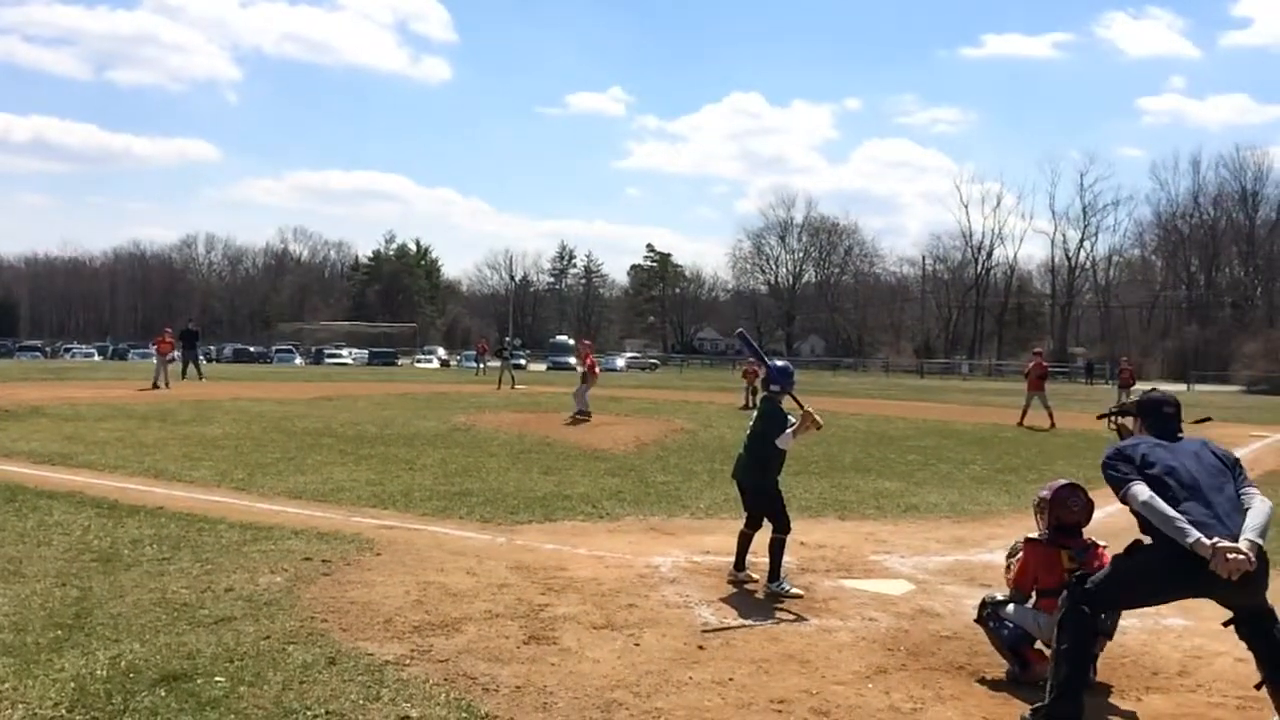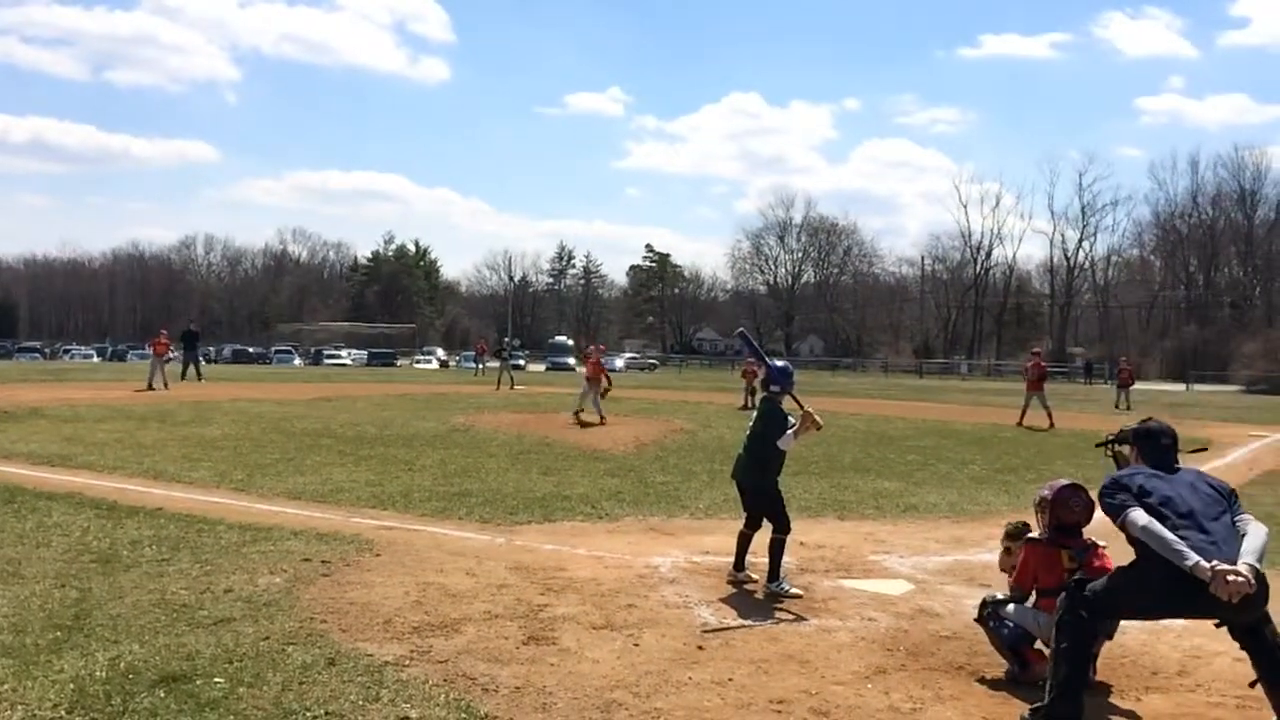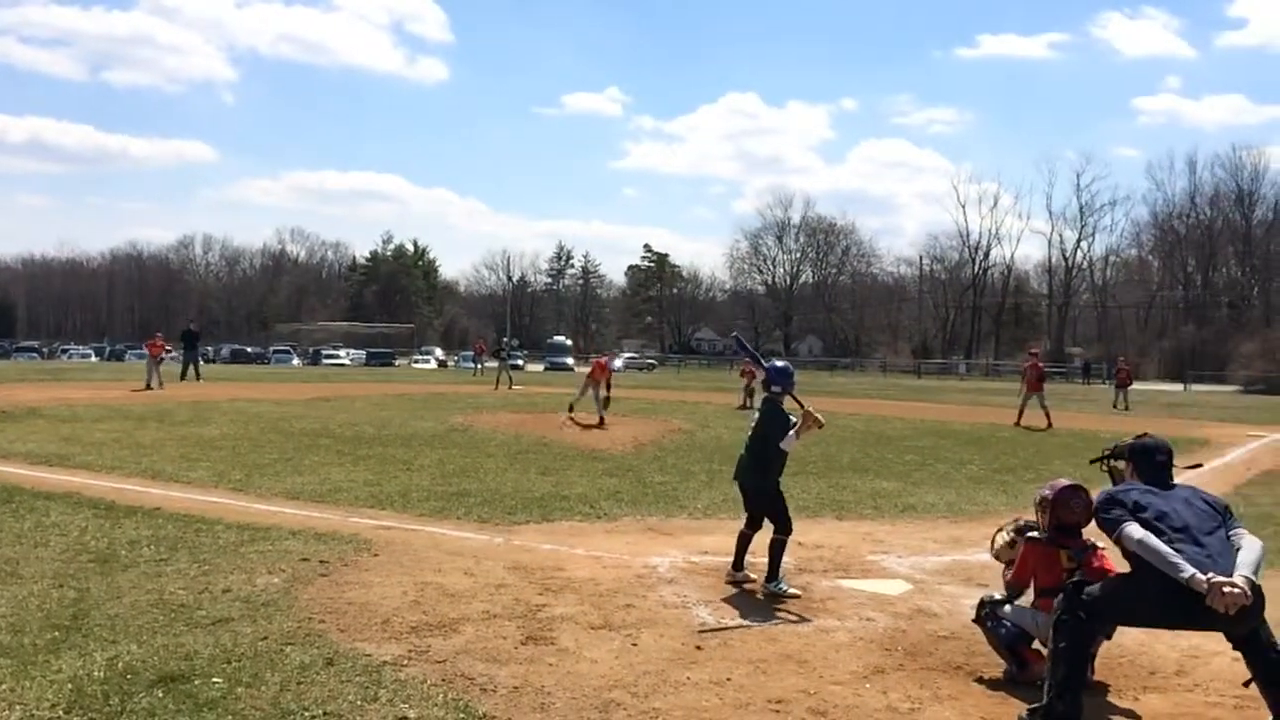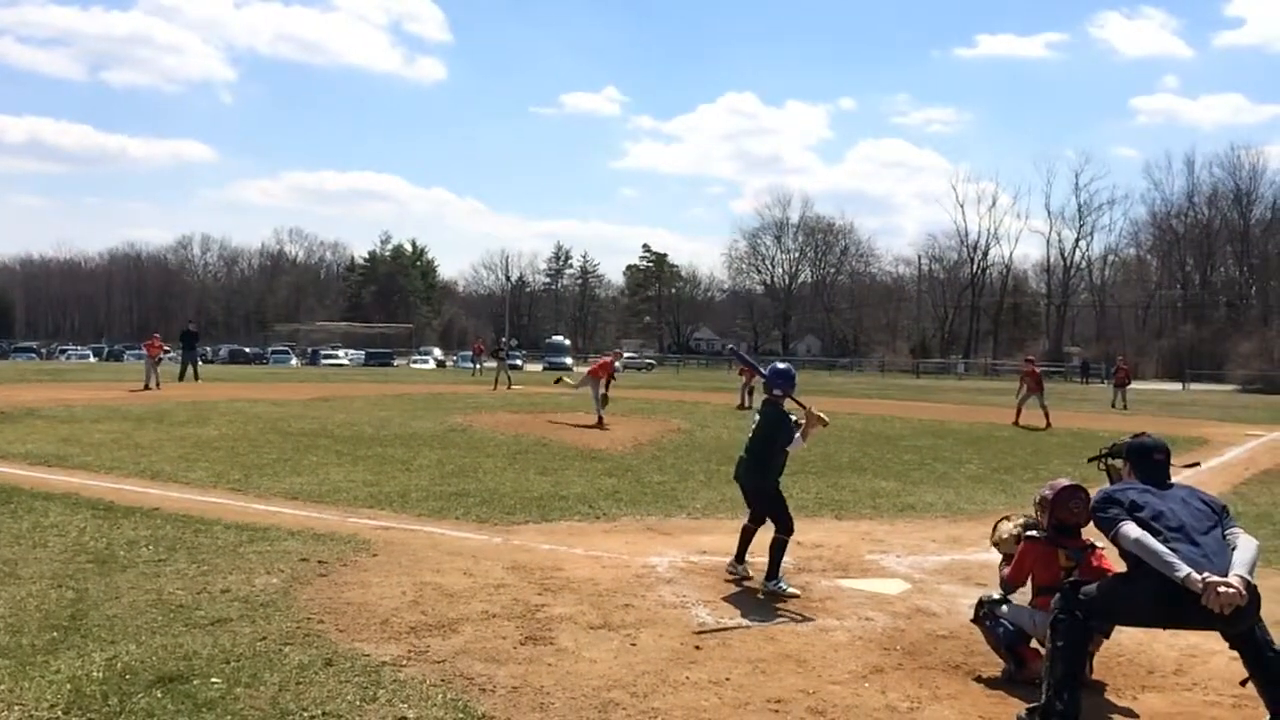
dt=0.2s
person 1, frame 1
left shoulder: (1124, 451)
right shoulder: (1217, 452)
left elbow: (1144, 499)
left wrist: (1201, 546)
right wrist: (1247, 547)
left hip: (1180, 557)
right hip: (1244, 562)
left knee: (1081, 600)
person 1, frame 2
left shoulder: (1120, 482)
right shoulder: (1212, 482)
left elbow: (1142, 525)
right elbow: (1255, 529)
left wrist: (1200, 569)
right wrist: (1246, 571)
left hip: (1180, 582)
right hip: (1245, 586)
left knee: (1078, 604)
right knee: (1251, 614)
person 1, frame 3
left shoulder: (1114, 497)
right shoulder: (1206, 498)
left elbow: (1137, 538)
right elbow: (1250, 542)
left wrist: (1196, 582)
right wrist: (1242, 583)
left hip: (1175, 595)
right hip: (1237, 596)
left knee: (1075, 606)
person 1, frame 4
left shoulder: (1111, 496)
right shoulder: (1202, 498)
left elbow: (1134, 538)
right elbow: (1246, 541)
left wrist: (1192, 581)
right wrist: (1237, 580)
left hip: (1172, 595)
right hip: (1231, 595)
left knee: (1071, 605)
person 2, frame 1
left shoulder: (767, 406)
right shoulder: (773, 410)
left elbow: (786, 430)
right elbow: (783, 441)
left wrist: (805, 424)
right wrist: (802, 423)
left hip: (747, 473)
right hip: (759, 477)
left knee: (754, 519)
right knee: (781, 525)
left ankle: (738, 569)
right ankle: (774, 581)
person 2, frame 2
left shoulder: (767, 406)
right shoulder: (773, 411)
left elbow: (787, 430)
right elbow: (784, 442)
left wrist: (806, 425)
right wrist: (803, 424)
left hip: (746, 473)
right hip: (759, 477)
left knee: (753, 520)
right knee: (781, 525)
left ankle: (737, 570)
right ankle: (773, 582)
person 2, frame 3
left shoulder: (769, 407)
right shoulder: (775, 411)
left elbow: (788, 431)
right elbow: (786, 443)
left wrist: (808, 424)
right wrist: (804, 424)
left hip: (748, 473)
right hip: (761, 478)
left knee: (754, 520)
right knee: (783, 526)
left ankle: (736, 569)
right ankle: (772, 582)
person 2, frame 4
left shoulder: (769, 409)
right shoulder: (777, 414)
left elbow: (792, 428)
right elbow: (794, 444)
left wrist: (811, 422)
right wrist: (809, 424)
left hip: (748, 473)
right hip: (761, 478)
left knee: (758, 515)
right knee: (785, 525)
left ankle: (738, 562)
right ankle: (771, 581)
person 3, frame 1
left shoulder: (1035, 546)
right shoulder: (1095, 551)
left elbow: (1018, 597)
left wrist: (1013, 574)
right wrist: (1104, 636)
left hip: (1048, 627)
left knee: (990, 607)
left ankle: (1032, 665)
person 3, frame 2
left shoulder: (1036, 546)
right shoulder: (1095, 551)
left elbow: (1018, 596)
left wrist: (1011, 566)
left hip: (1049, 627)
left knee: (991, 607)
left ankle: (1032, 665)
person 3, frame 3
left shoulder: (1035, 544)
right shoulder: (1094, 552)
left elbow: (1012, 591)
left wrist: (1010, 562)
left hip: (1047, 627)
left knee: (988, 607)
left ankle: (1029, 665)
person 3, frame 4
left shoulder: (1034, 544)
right shoulder: (1093, 552)
left elbow: (1007, 586)
left wrist: (1007, 555)
right wrist: (1100, 633)
left hip: (1045, 626)
left knee: (987, 607)
left ankle: (1029, 663)
